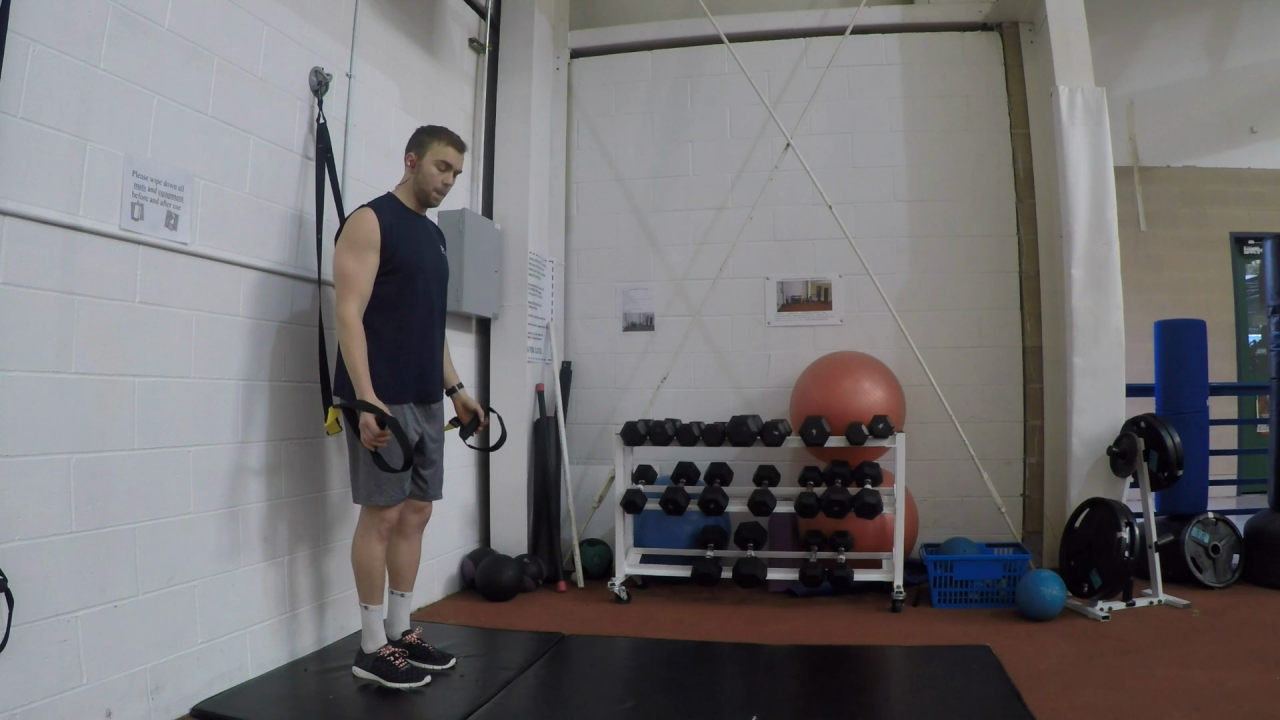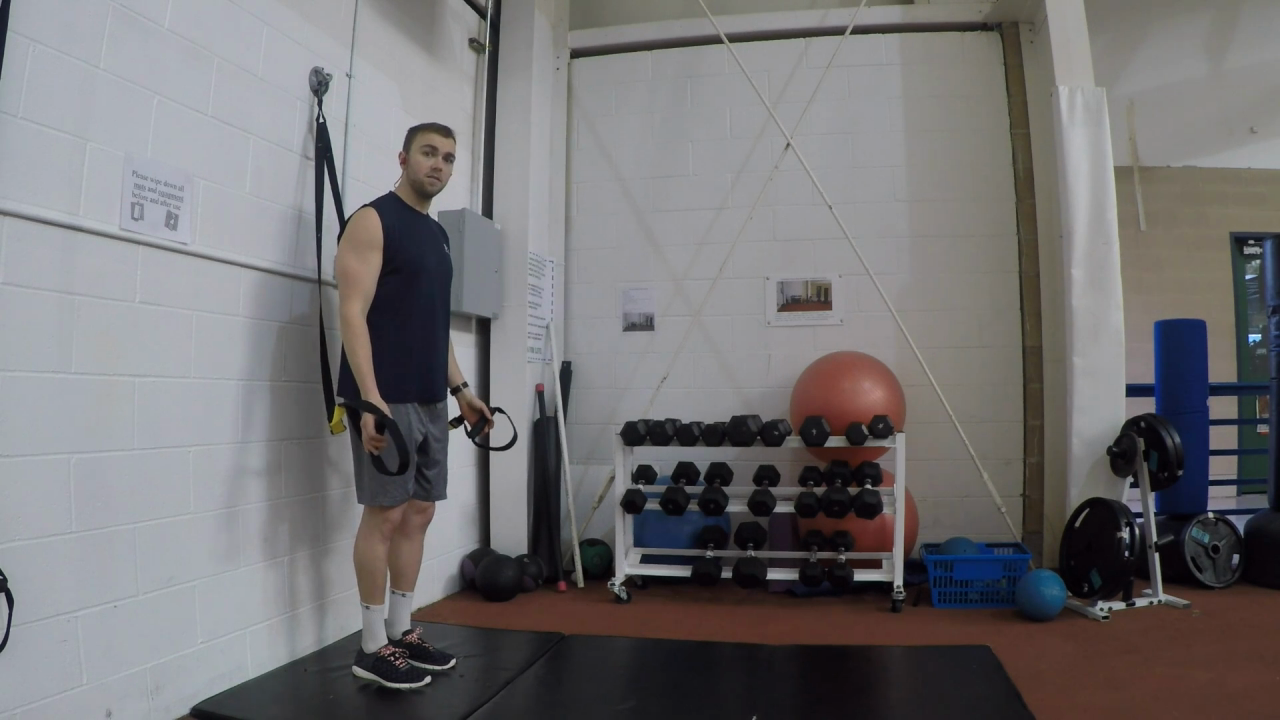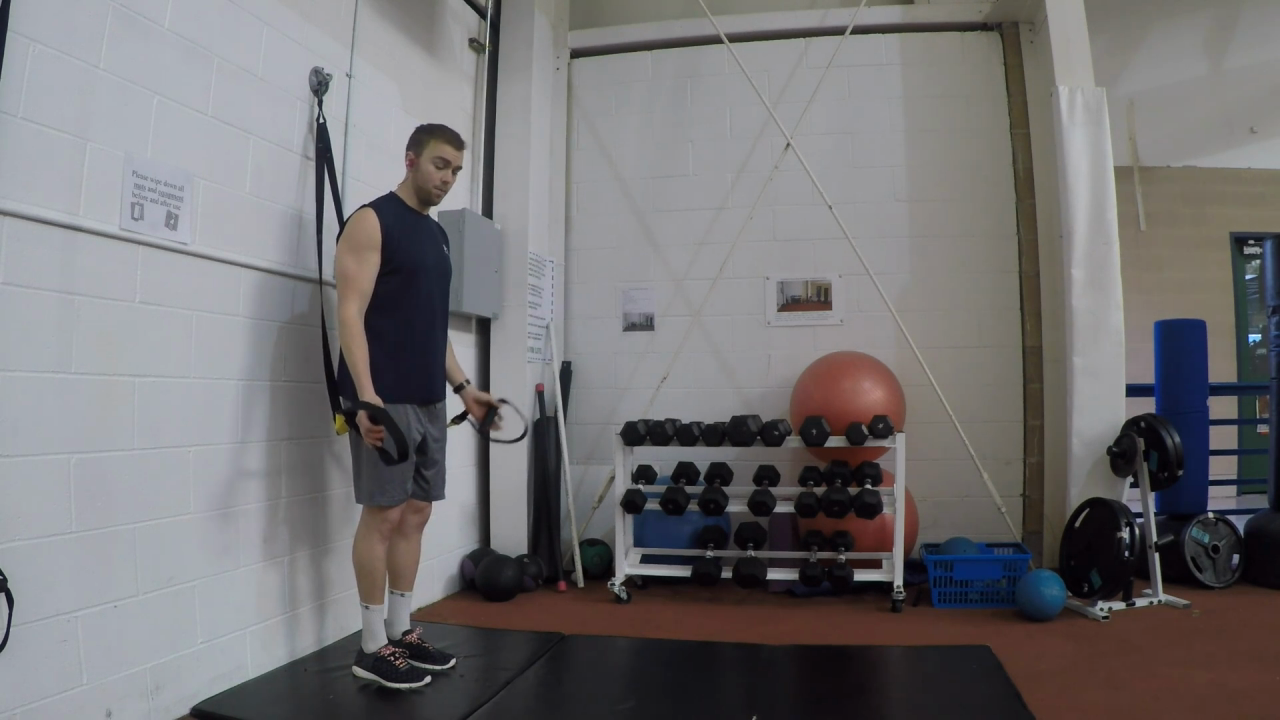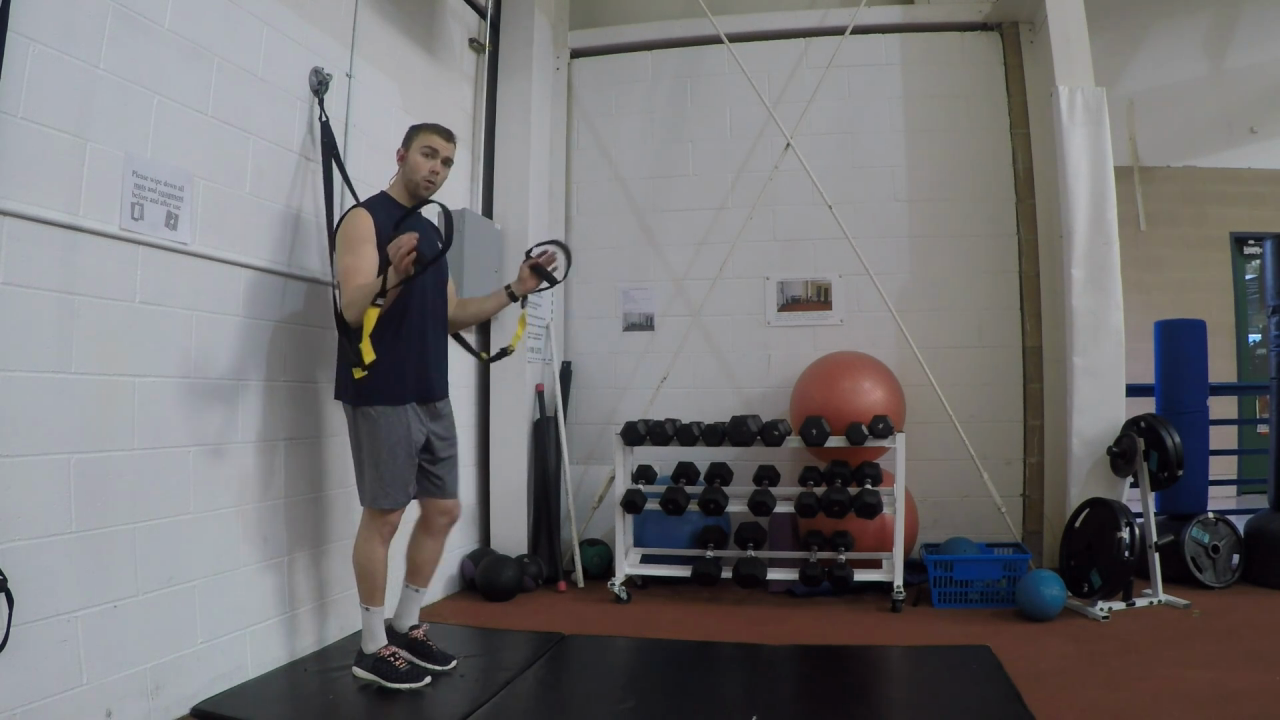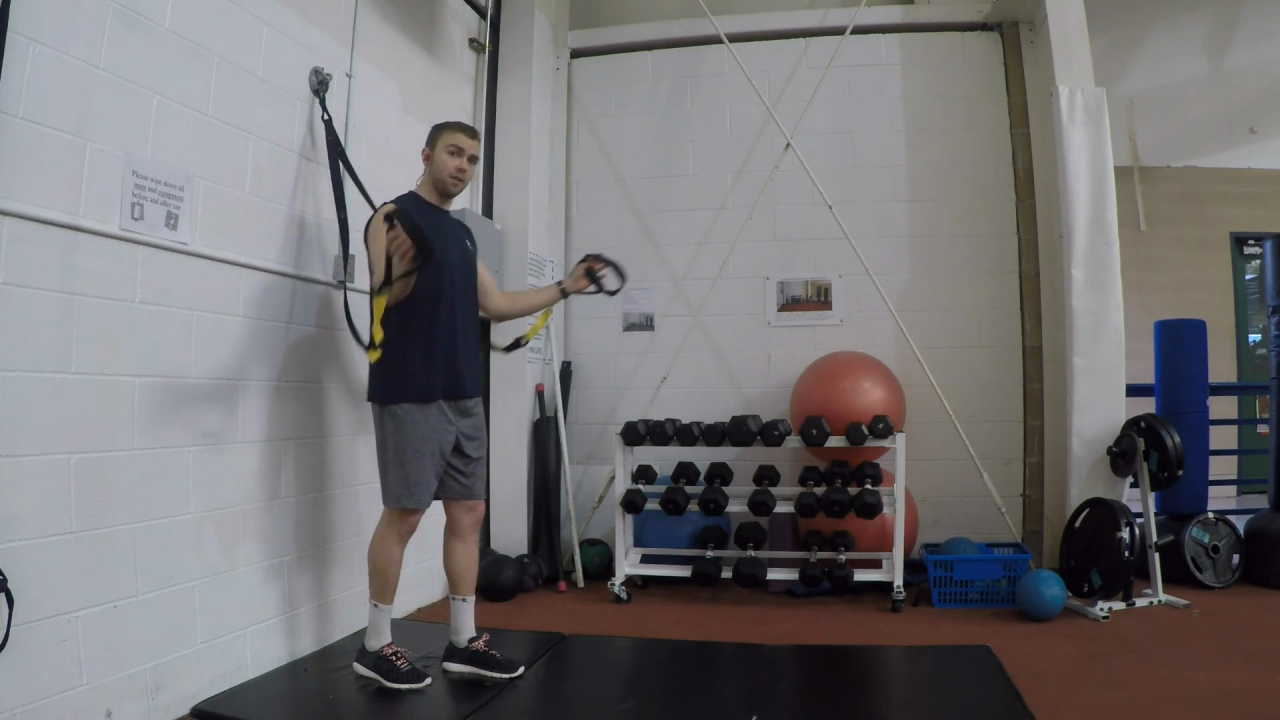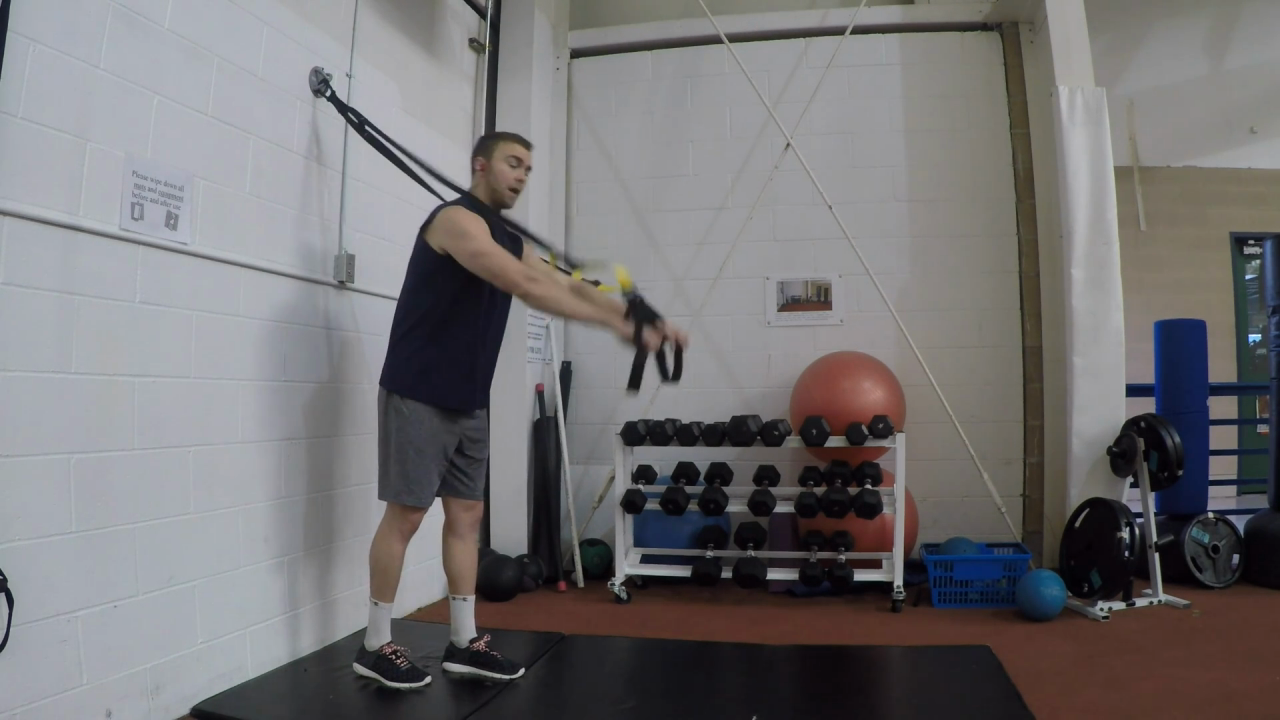
dt=0.7s
person 1, frame 1
left shoulder: (433, 234)
right shoulder: (371, 221)
right elbow: (349, 313)
left wrist: (454, 388)
right wrist: (366, 398)
left hip: (426, 399)
right hip: (383, 399)
left knee: (416, 512)
right knee: (381, 514)
left ankle: (401, 630)
right ankle: (373, 646)
person 1, frame 2
left shoulder: (437, 234)
right shoulder: (373, 221)
right elbow: (353, 313)
left wrist: (460, 388)
right wrist: (370, 397)
left hip: (430, 400)
right hip: (386, 399)
left knee: (418, 513)
right knee: (385, 515)
left ankle: (401, 631)
right ankle: (373, 646)
person 1, frame 3
left shoulder: (436, 234)
right shoulder: (372, 221)
right elbow: (350, 312)
left wrist: (465, 386)
right wrist: (366, 394)
left hip: (428, 400)
right hip: (385, 400)
left knee: (415, 513)
right knee: (382, 515)
left ankle: (400, 631)
right ankle: (371, 646)
person 1, frame 4
left shoulder: (432, 231)
right shoulder: (366, 219)
left elbow: (449, 314)
right elbow: (354, 309)
left wrist: (514, 290)
right wrist: (393, 276)
left hip: (431, 395)
right hip: (382, 396)
left knee: (442, 510)
right knee: (383, 516)
left ankle: (405, 625)
right ankle: (372, 646)
person 1, frame 5
left shoulder: (461, 233)
right shoulder: (395, 217)
left elbow: (496, 305)
right elbow: (389, 289)
left wrist: (565, 286)
right wrist: (404, 262)
left hip: (463, 396)
right hip: (410, 396)
left knee: (468, 514)
right knee: (403, 515)
left ankle: (464, 640)
right ankle: (376, 645)
person 1, frame 6
left shoulder: (506, 239)
right shoulder: (455, 220)
left elbow: (566, 286)
right elbow: (530, 287)
left wrist: (636, 316)
right wrist: (619, 323)
left hip: (467, 398)
right hip: (419, 393)
left knee: (467, 513)
right knee: (405, 513)
left ankle: (464, 641)
right ankle: (376, 645)
